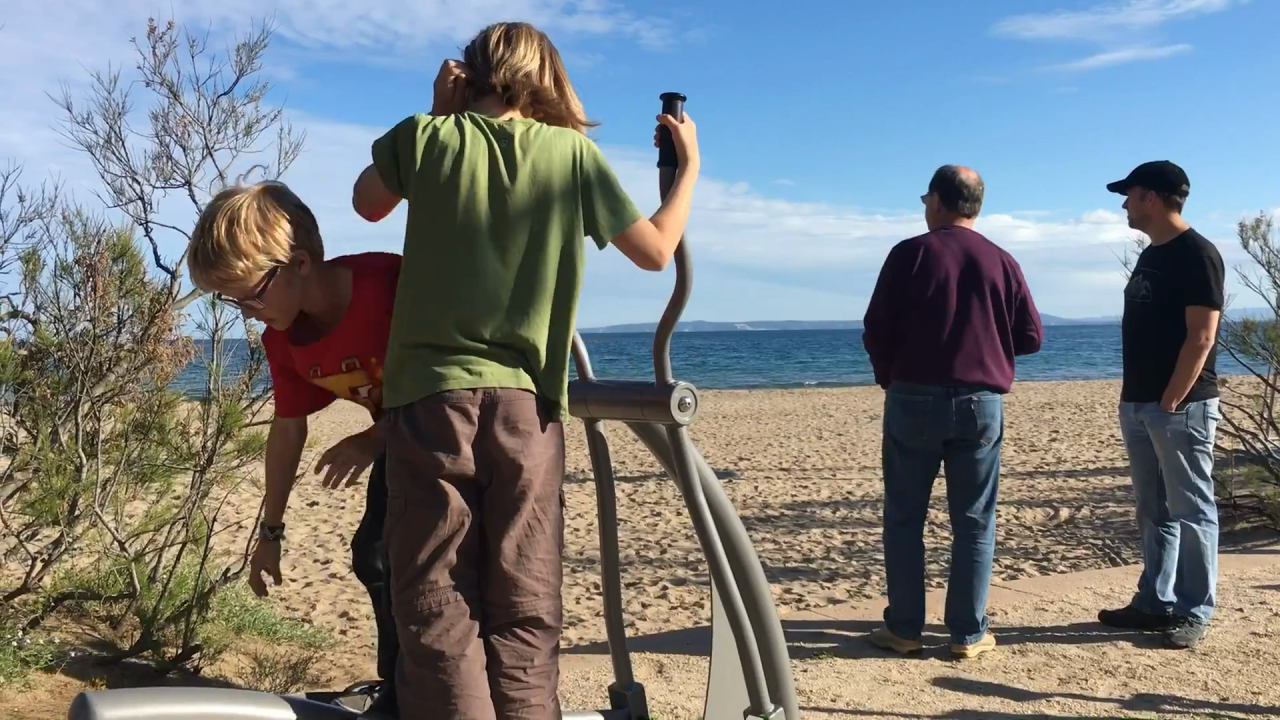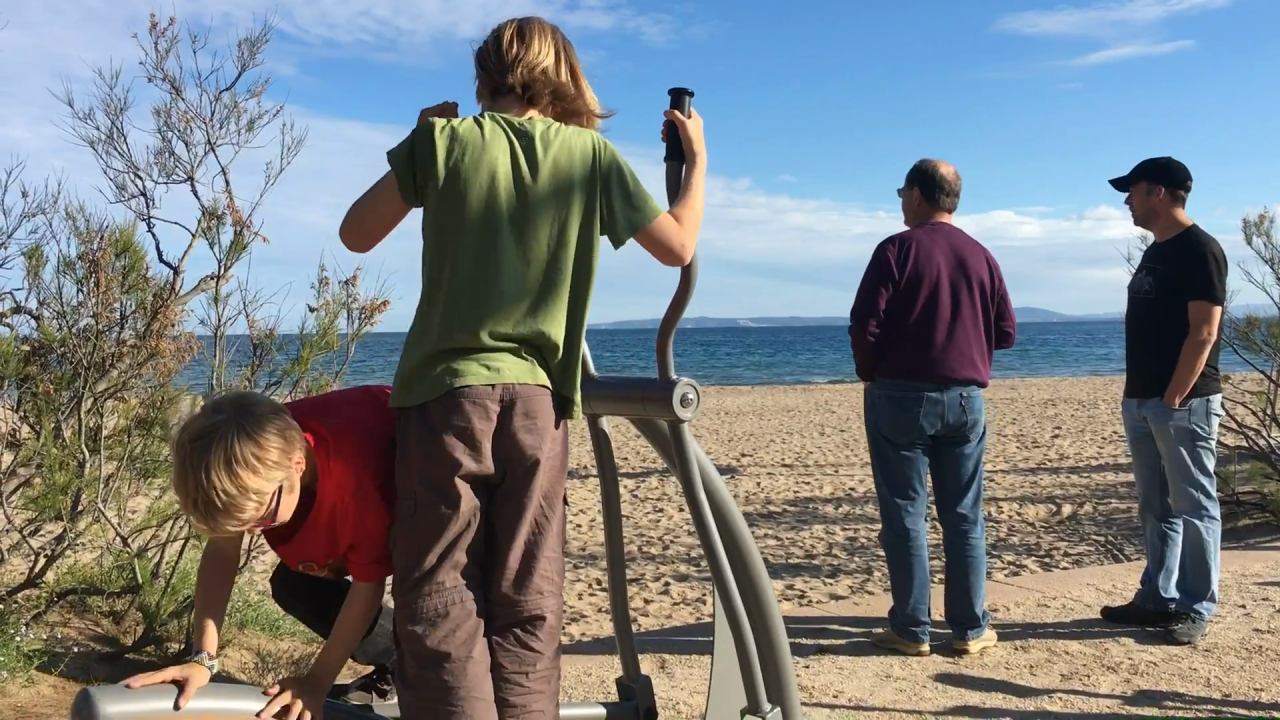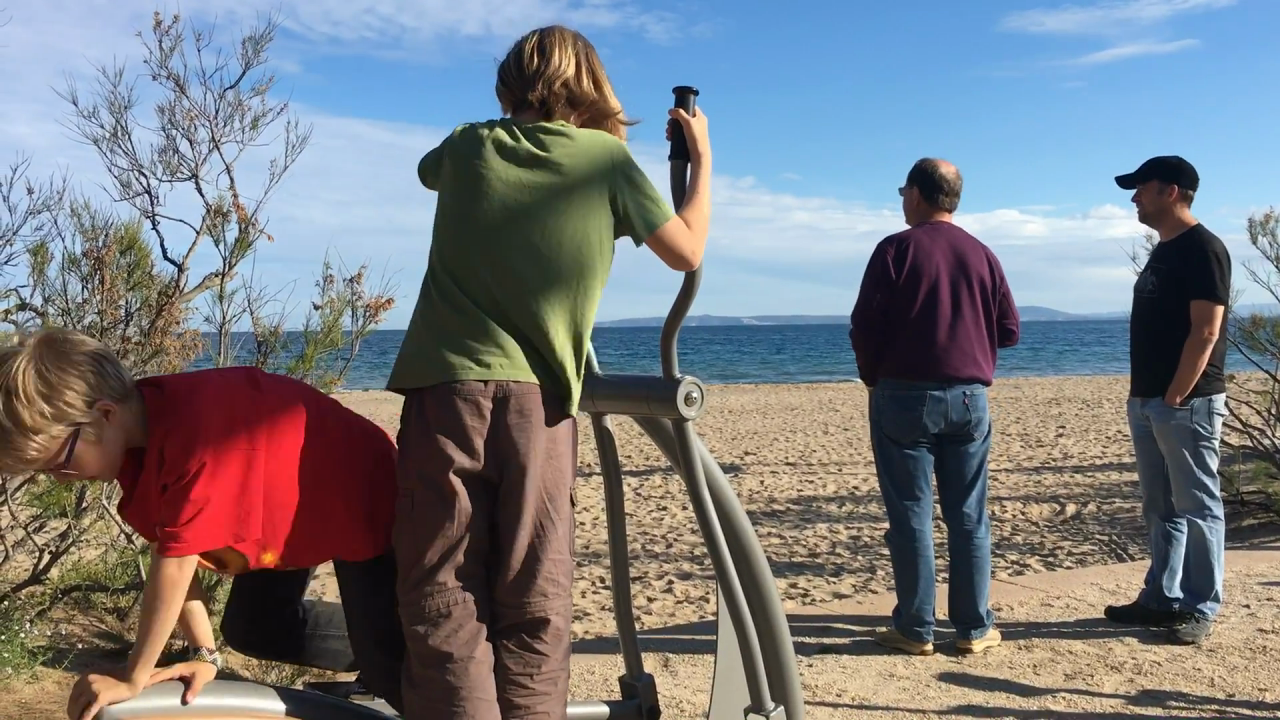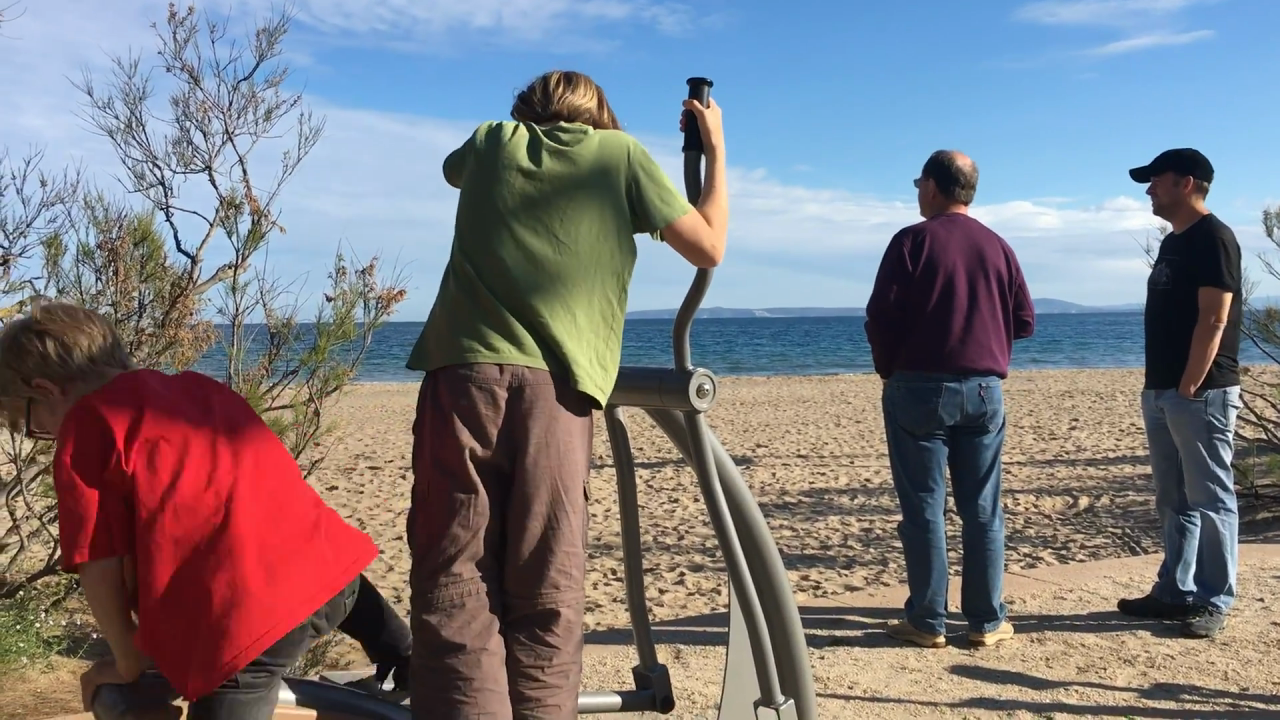
dt=0.7s
person 1, frame 1
left shoulder: (426, 138)
right shoulder: (571, 152)
left elbow: (368, 204)
right elbow: (655, 250)
right wrist: (689, 165)
left hip: (432, 395)
right hip: (525, 401)
left knee: (439, 605)
right knee: (523, 608)
person 1, frame 2
left shoulder: (443, 139)
right shoulder: (590, 153)
left elbow: (358, 236)
right elbow: (678, 246)
right wrist: (696, 159)
left hip: (447, 392)
right hip: (536, 398)
left knee: (440, 600)
right knee: (527, 603)
person 1, frame 3
left shoulder: (466, 147)
right shoulder: (604, 156)
right elbow: (687, 251)
right wrist: (701, 157)
left hip: (448, 389)
right hip: (538, 399)
left knee: (445, 599)
right knee: (533, 604)
person 1, frame 4
left shoulder: (489, 143)
right shoulder: (619, 151)
right elbow: (708, 247)
right wrist: (715, 152)
left hip: (463, 377)
right hip: (553, 388)
left knee: (454, 603)
right knee: (545, 604)
person 2, frame 1
left shoulder: (908, 254)
right shoulder: (1002, 261)
left elbow: (876, 333)
right elbow: (1031, 337)
left wrist: (888, 378)
left hip: (913, 400)
right hip: (981, 404)
left knee: (904, 517)
right knee: (974, 522)
left ankle: (904, 627)
right ankle: (968, 633)
person 2, frame 2
left shoulder: (897, 249)
right shoulder: (981, 256)
left elbow: (866, 326)
right elbow: (1006, 332)
left wrist: (868, 373)
left hip: (901, 396)
right hip: (965, 398)
left knee: (905, 515)
right knee: (964, 516)
left ankle: (911, 629)
right ankle: (969, 628)
person 2, frame 3
left shoulder: (896, 249)
right shoulder: (982, 254)
left elbow: (865, 327)
right elbow: (1009, 330)
left wrist: (872, 377)
left hip: (905, 396)
right hip: (970, 398)
left knee: (911, 515)
right knee: (969, 516)
left ankle: (915, 628)
right ankle: (974, 627)
person 2, frame 4
left shoulder: (912, 241)
right shoulder: (998, 246)
left elbow: (881, 316)
right elbow: (1024, 321)
left wrist: (887, 369)
left hip: (919, 388)
right hip: (985, 390)
left knee: (924, 507)
right knee: (983, 509)
left ankle: (927, 621)
right ankle: (987, 620)
person 3, frame 1
left shoulder: (1197, 255)
right shoulder: (1150, 255)
left elbow: (1201, 338)
left wrist: (1171, 401)
right wrist: (1132, 397)
left hip: (1181, 406)
right hip: (1139, 404)
left knee: (1190, 511)
right knee: (1154, 512)
left ankle: (1194, 611)
right ankle: (1156, 601)
person 3, frame 2
left shoulder: (1199, 250)
right shoulder: (1154, 252)
left elbow: (1204, 333)
left wrist: (1174, 397)
right wrist: (1135, 394)
left hip: (1183, 403)
right hip: (1141, 401)
left knee: (1193, 507)
right knee: (1156, 508)
left ankle: (1196, 608)
right ankle: (1157, 598)
person 3, frame 3
left shoulder: (1203, 249)
right shoulder: (1162, 250)
left elbow: (1206, 333)
left wrist: (1176, 396)
left hip: (1186, 402)
right hip: (1147, 400)
left knee: (1196, 507)
right knee: (1161, 508)
left ankle: (1199, 608)
right ankle: (1162, 597)
person 3, frame 4
left shoulder: (1214, 239)
right shoulder: (1172, 241)
left elbow: (1213, 321)
left wrist: (1190, 387)
left hip: (1201, 393)
right hip: (1160, 391)
left knee: (1209, 499)
right knee: (1174, 500)
left ankle: (1213, 601)
right ankle: (1175, 591)
person 4, frame 1
left shoulder: (386, 287)
right shoulder: (283, 338)
right elbow: (288, 430)
left wrist: (374, 439)
right wrist: (271, 529)
right knee: (375, 554)
right ankle: (400, 687)
person 4, frame 2
left shoulder: (350, 479)
left elbow: (368, 585)
right elbow: (222, 550)
left wrist: (318, 681)
right wrist: (203, 658)
right knee: (292, 587)
right ankle: (396, 667)
person 4, frame 3
left shoulder: (195, 435)
right shoulder: (140, 430)
left elbow: (175, 562)
right elbow: (167, 547)
left wrist: (133, 678)
right wrist: (205, 654)
left hip: (360, 499)
left knee: (386, 667)
right knee: (247, 629)
right ankle: (369, 660)
person 4, frame 4
left shoulder: (86, 427)
right shoulder: (199, 389)
left elbow: (100, 571)
left wrist: (128, 667)
right hip: (325, 560)
right ankle: (407, 662)
